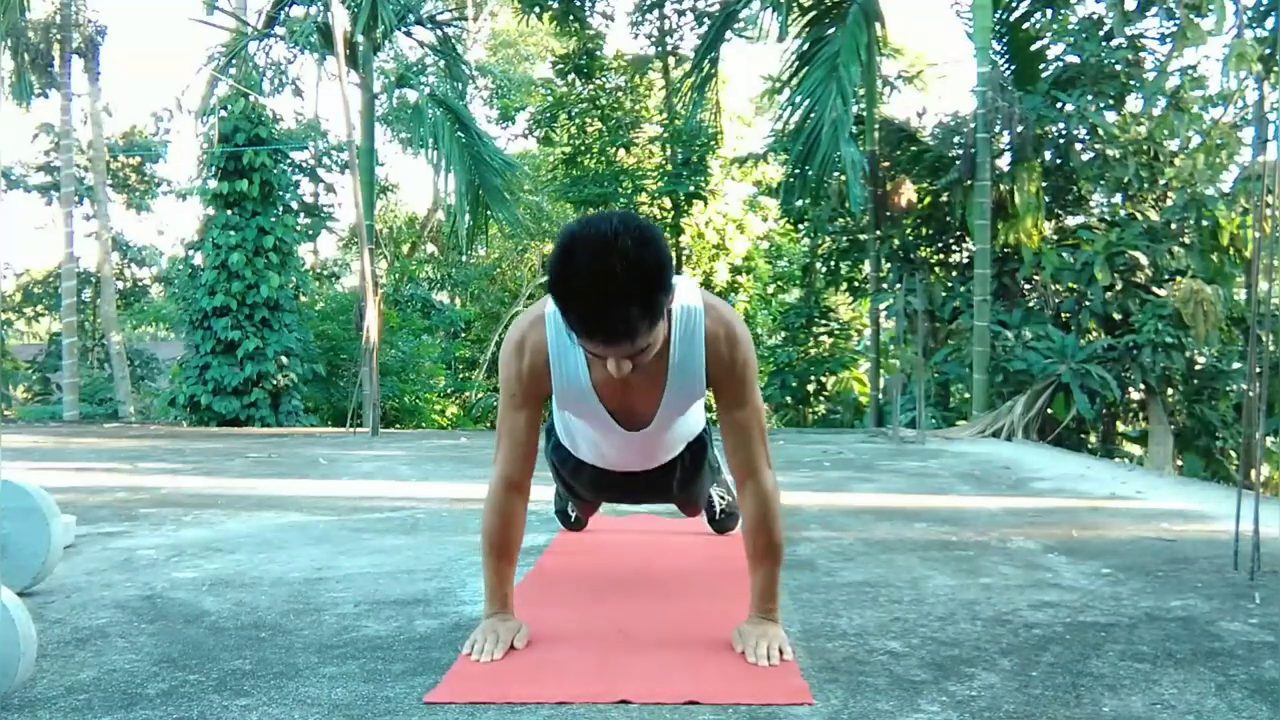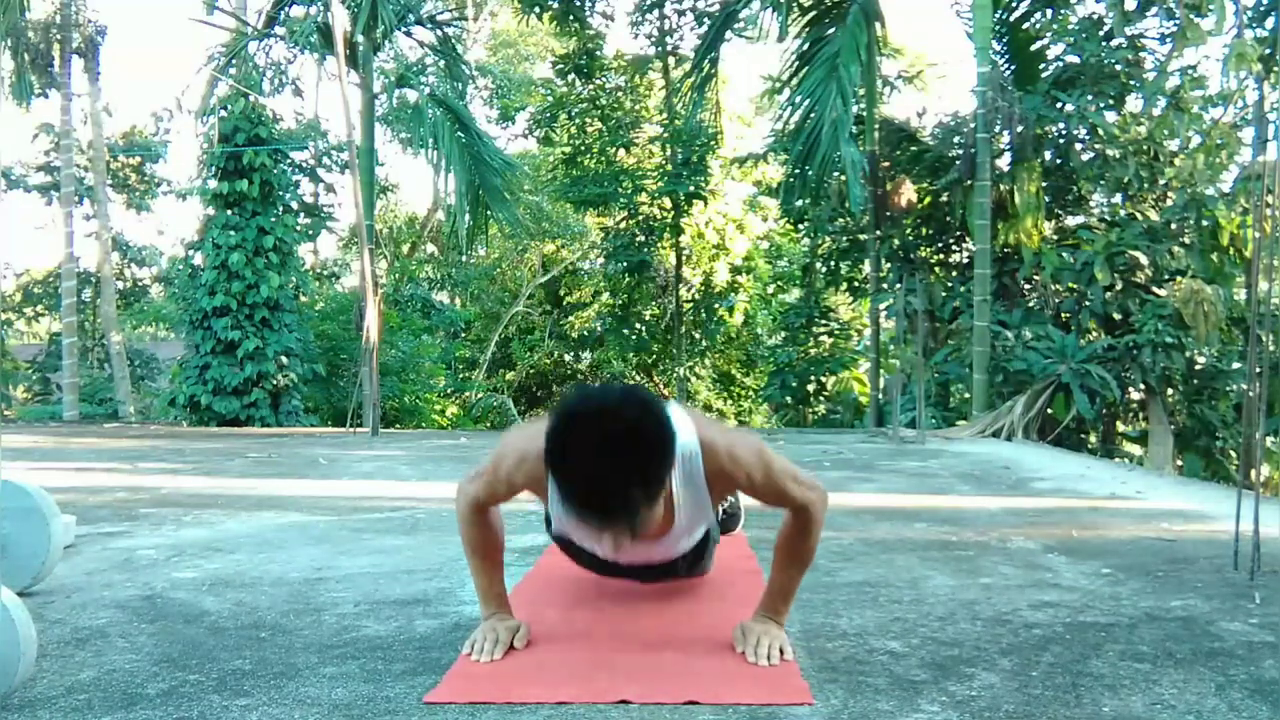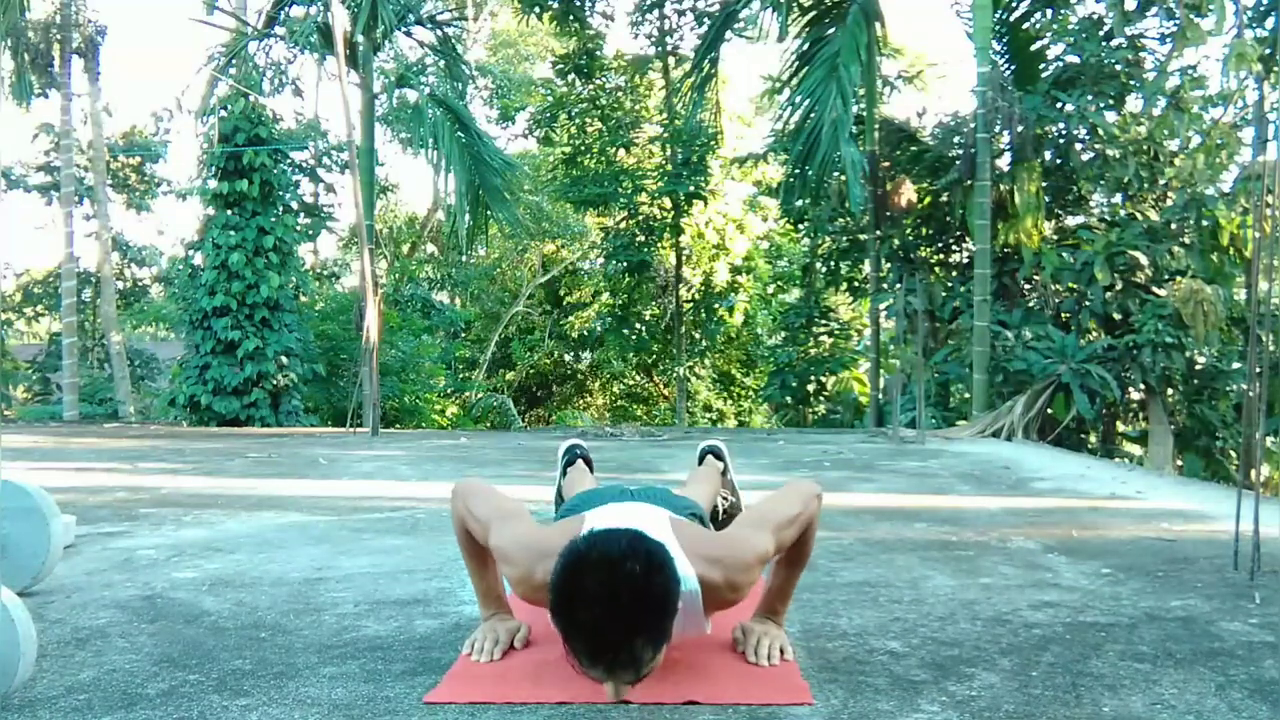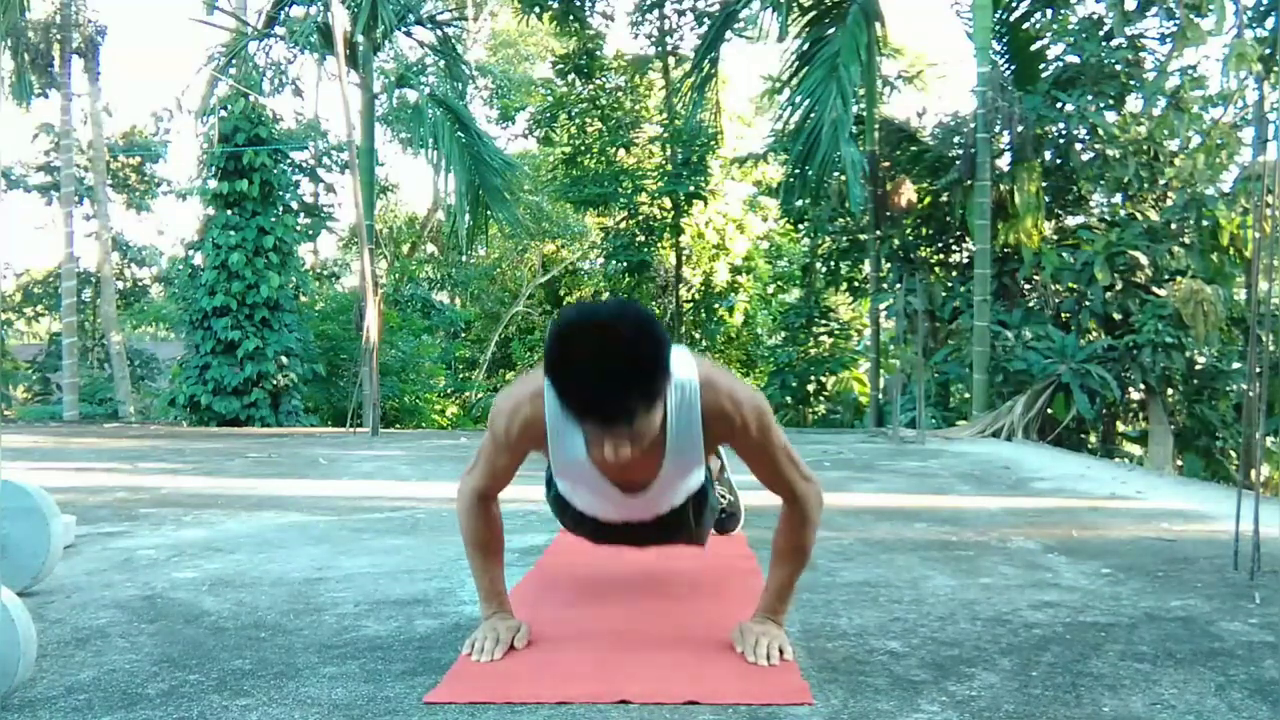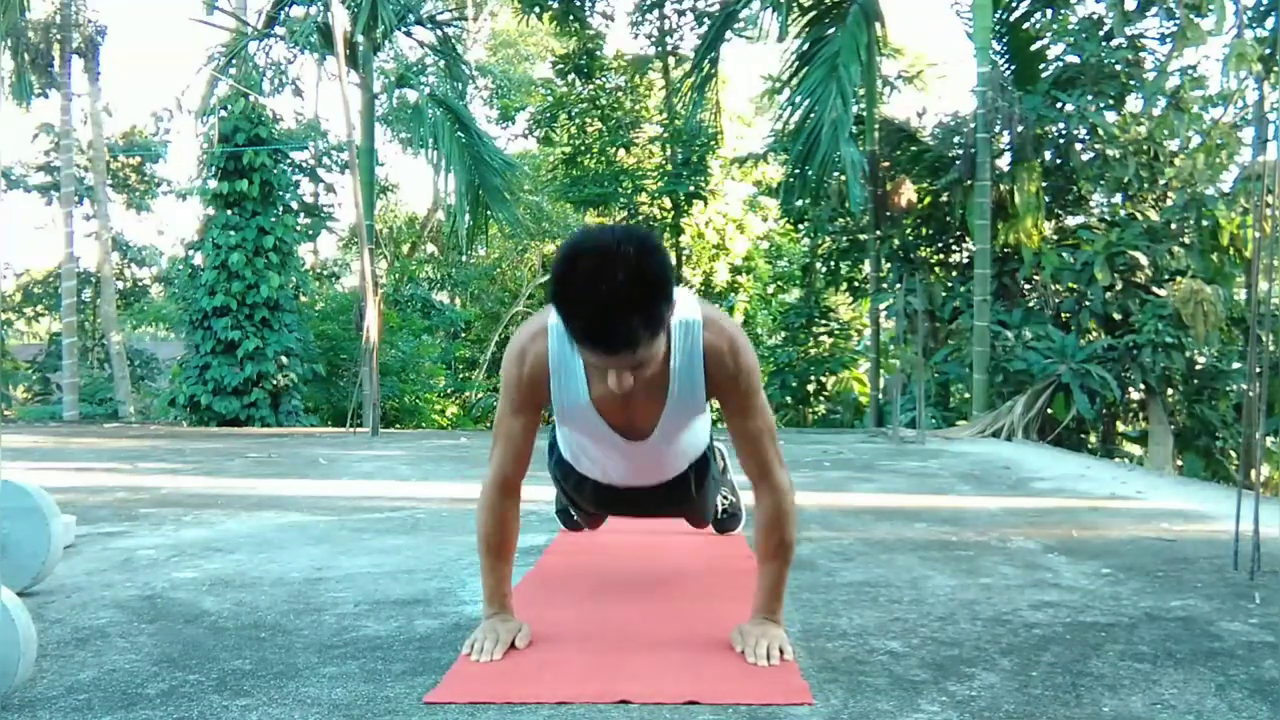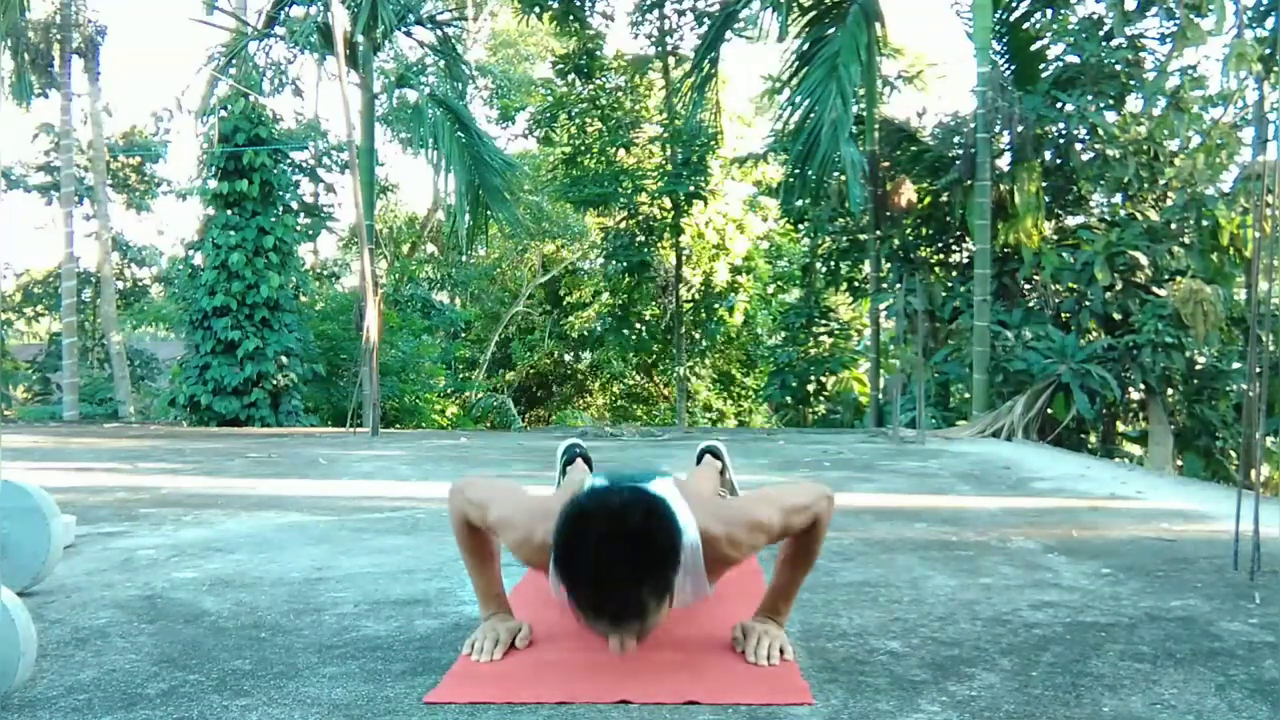
dt=0.5s
person 1, frame 1
left shoulder: (718, 329)
right shoulder: (531, 339)
left elbow: (755, 480)
right elbow: (510, 482)
left wrist: (764, 617)
right wrist: (498, 612)
left hip: (679, 457)
right hip: (581, 459)
left knee: (698, 505)
right knee: (577, 511)
left ankle: (714, 490)
right ankle: (574, 501)
person 1, frame 2
left shoulder: (719, 455)
right shoulder: (528, 456)
left elbow: (811, 502)
right elbow: (472, 498)
left wrist: (770, 618)
right wrist: (495, 614)
left knee: (700, 555)
person 1, frame 3
left shoulder: (721, 574)
right shoulder: (532, 569)
left elbow: (807, 496)
right elbow: (465, 495)
left wrist: (768, 618)
right wrist: (496, 615)
left hip: (670, 512)
right hip: (591, 512)
left ankle: (712, 466)
right ankle: (576, 464)
person 1, frame 4
left shoulder: (718, 399)
right shoulder: (528, 406)
left elbow: (801, 496)
right elbow: (476, 494)
left wrist: (770, 617)
right wrist: (495, 612)
left hip: (680, 506)
right hip: (583, 510)
left knee: (700, 528)
person 1, frame 5
left shoulder: (717, 343)
right shoulder: (533, 349)
left elbow: (770, 481)
right elbow: (503, 482)
left wrist: (768, 615)
right wrist: (496, 610)
left hip: (682, 472)
right hip: (586, 474)
left knee: (706, 517)
right knee: (581, 519)
left ankle: (719, 471)
right ankle: (574, 510)
person 1, frame 6
left shoulder: (723, 533)
right shoulder: (535, 534)
left elbow: (819, 502)
right elbow: (461, 498)
left wrist: (771, 618)
right wrist: (494, 614)
left ankle: (712, 464)
right ankle: (574, 462)
